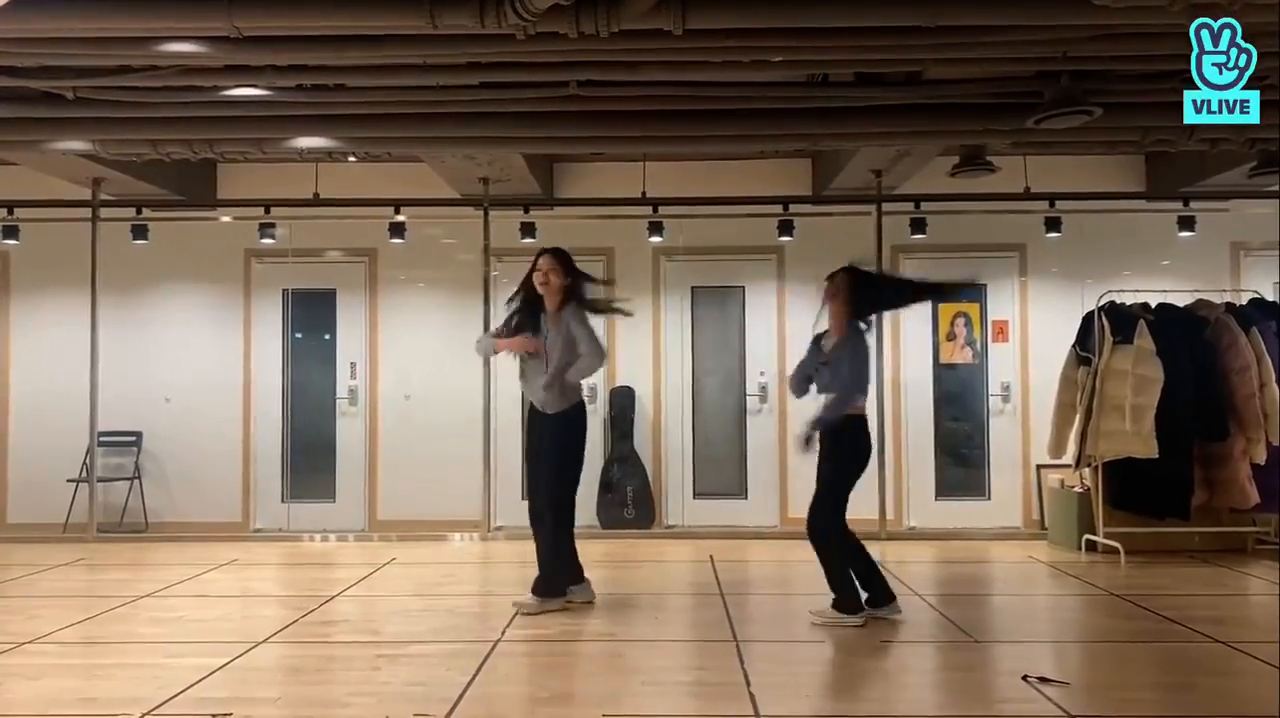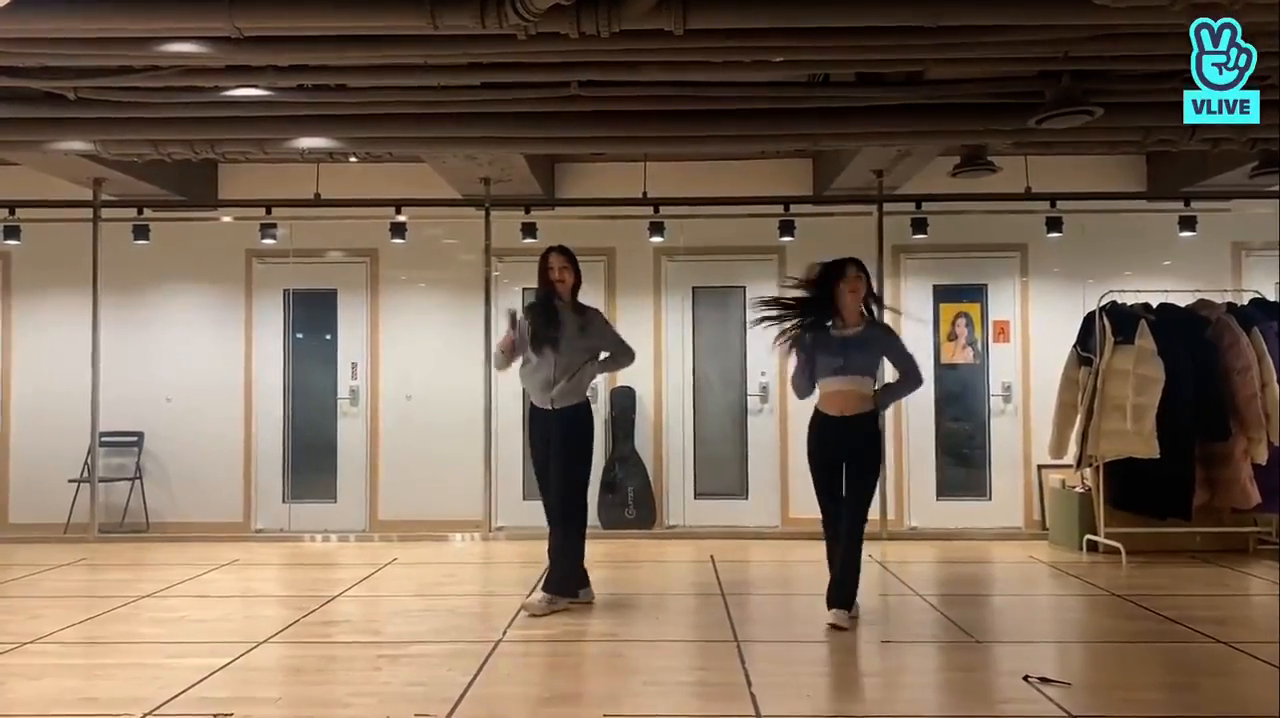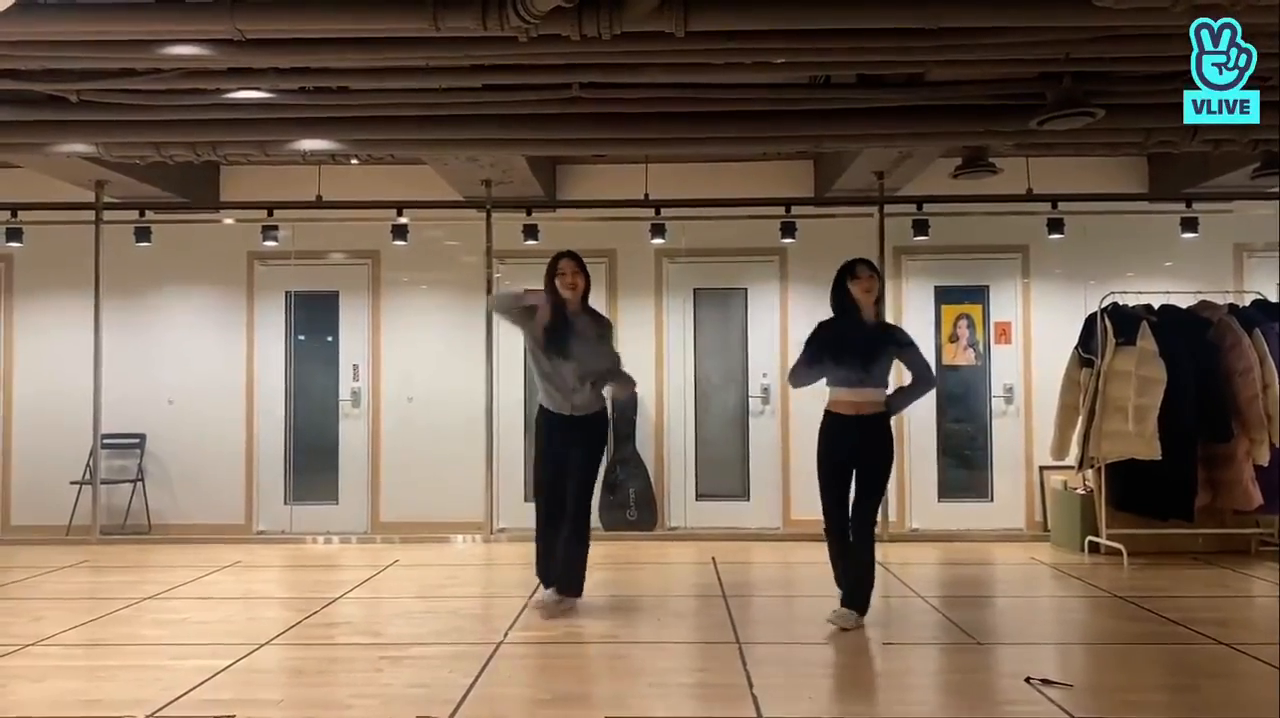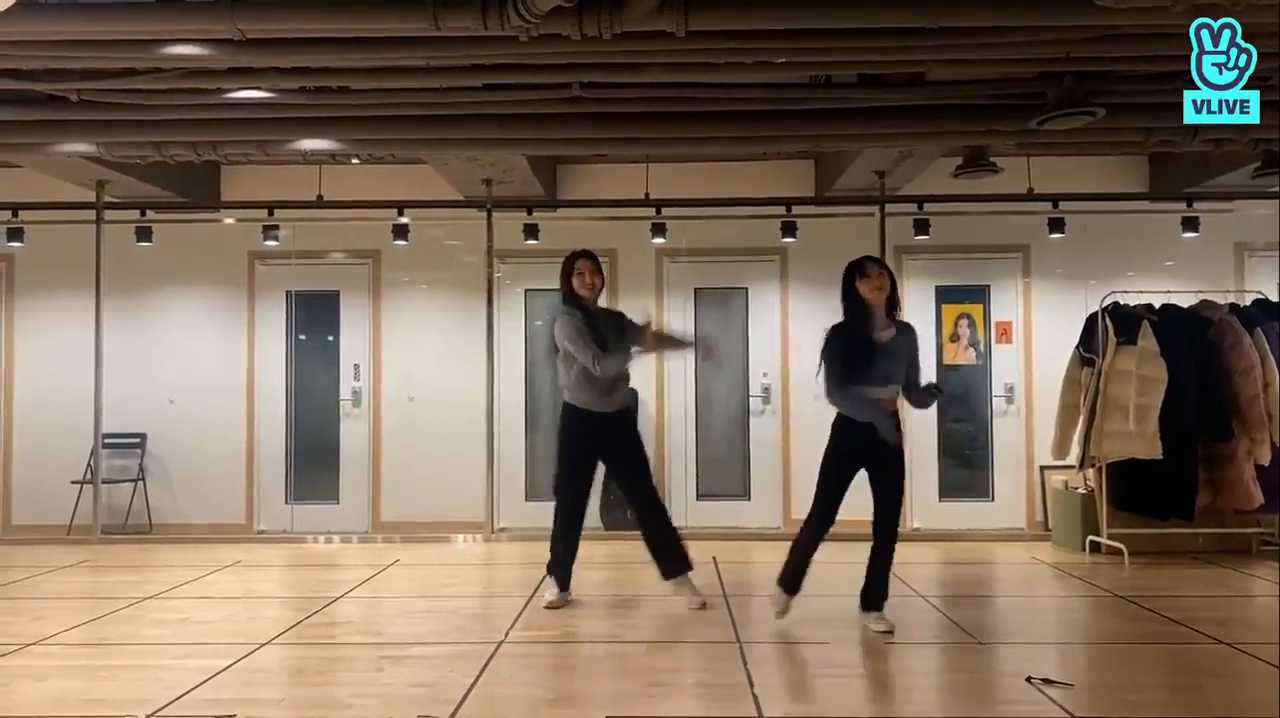
dt=0.3s
person 1, frame 1
left shoulder: (851, 339)
right shoulder: (824, 340)
left elbow: (849, 393)
right elbow: (798, 387)
left wrist: (814, 425)
right wrist: (807, 365)
left hip: (847, 435)
right hip: (837, 434)
left knee: (820, 522)
right knee: (832, 523)
left ankle: (848, 605)
right ankle: (881, 597)
person 1, frame 2
left shoulder: (879, 333)
right shoulder: (815, 334)
left elbow: (913, 377)
right elbow: (802, 390)
left wrist: (881, 399)
right wrist: (800, 356)
left hip: (864, 430)
right hip: (823, 429)
left knee: (852, 520)
right knee: (832, 520)
left ankle: (841, 602)
right ankle: (843, 595)
person 1, frame 3
left shoulder: (892, 335)
right shoulder: (829, 332)
left elbow: (925, 379)
right elbow: (796, 377)
left wrist: (892, 404)
right wrist: (830, 369)
left hip: (875, 431)
right hip: (836, 429)
left knee: (862, 521)
right knee: (835, 521)
left ankle: (853, 604)
right ankle: (850, 594)
person 1, frame 4
left shoulder: (905, 335)
right shoulder: (841, 335)
left elbow: (912, 389)
right elbow: (835, 393)
left wrist: (926, 395)
right wrist: (876, 415)
left hip: (888, 435)
right hip: (849, 432)
left knee: (888, 523)
right knee: (821, 517)
left ankle: (872, 605)
right ankle: (788, 586)
person 2, frame 1
left shoulder: (574, 316)
right shoulder: (525, 315)
left elbow: (597, 355)
right elbow: (483, 347)
left wrist: (570, 378)
right wrist: (508, 342)
left hip: (566, 418)
right hip: (537, 416)
left knee: (554, 502)
right knee: (542, 502)
left ankle: (549, 590)
right ankle: (572, 582)
person 2, frame 2
left shoulder: (590, 319)
right shoulder: (531, 317)
left elbow: (625, 355)
right elbow: (501, 364)
left wrist: (590, 370)
right wrist: (508, 342)
left hip: (574, 416)
right hip: (539, 416)
left knee: (567, 502)
right knee: (555, 502)
left ankle: (559, 588)
right ankle: (575, 584)
person 2, frame 3
left shoulder: (599, 326)
right shoulder: (537, 318)
left elbow: (610, 370)
right elbow: (496, 302)
left wrist: (622, 383)
right wrist: (537, 300)
left hip: (588, 422)
right hip: (550, 420)
left knee: (576, 507)
right knee: (550, 506)
left ankle: (563, 589)
right ankle: (552, 585)
person 2, frame 4
left shoulder: (615, 320)
right shoulder: (567, 322)
left elbow: (650, 340)
right elbow: (598, 365)
left wrist: (691, 343)
right wrist: (644, 340)
left hip: (620, 419)
right hip: (580, 420)
left knee: (646, 500)
right knee: (570, 504)
left ankle: (679, 575)
right ankle: (559, 583)
